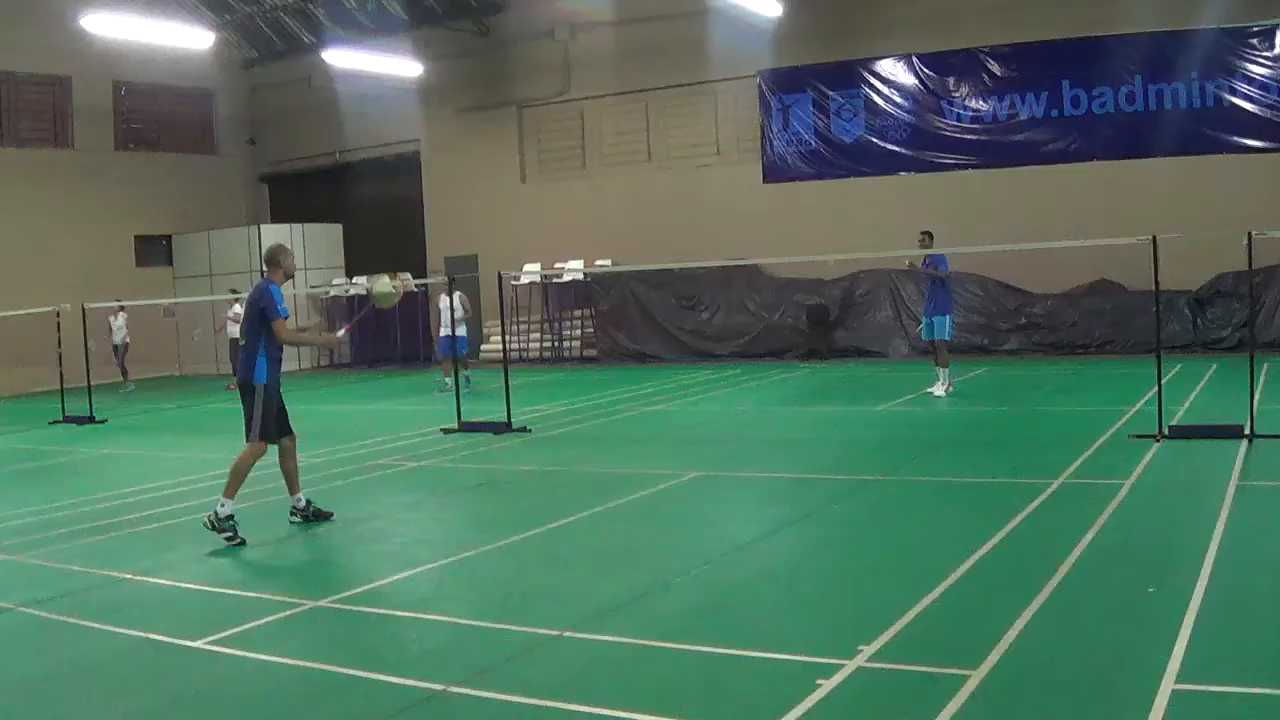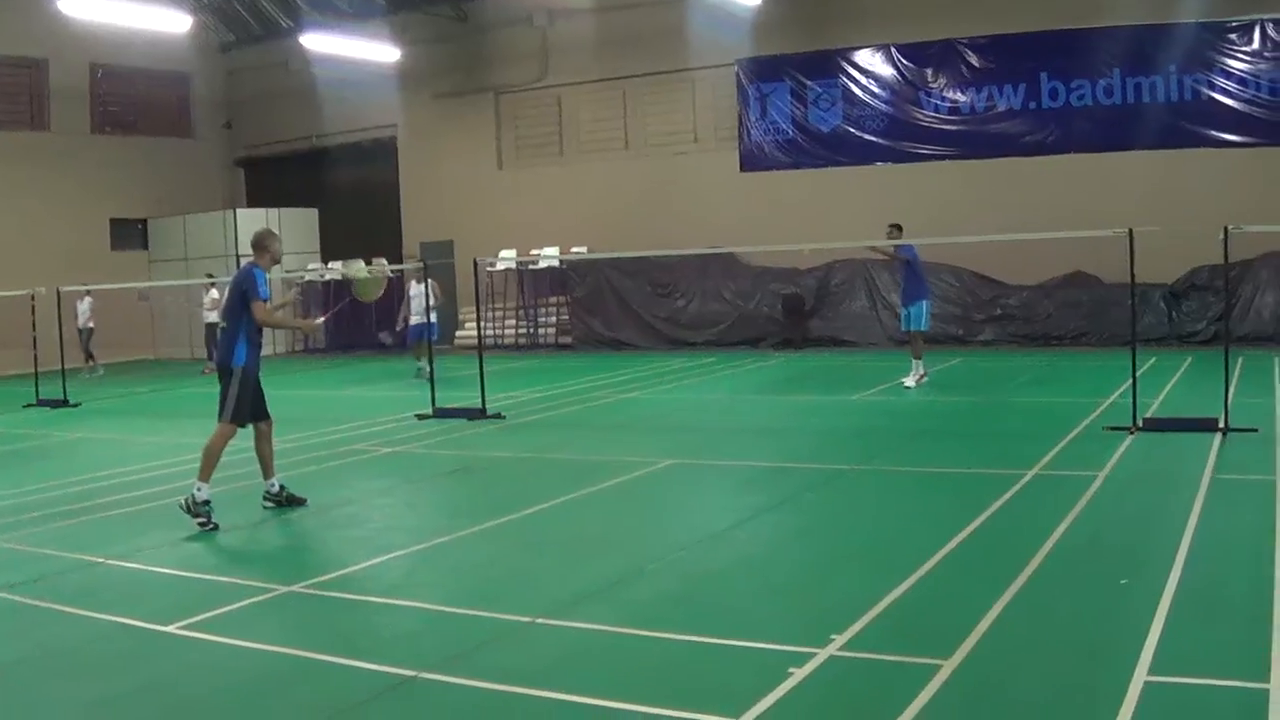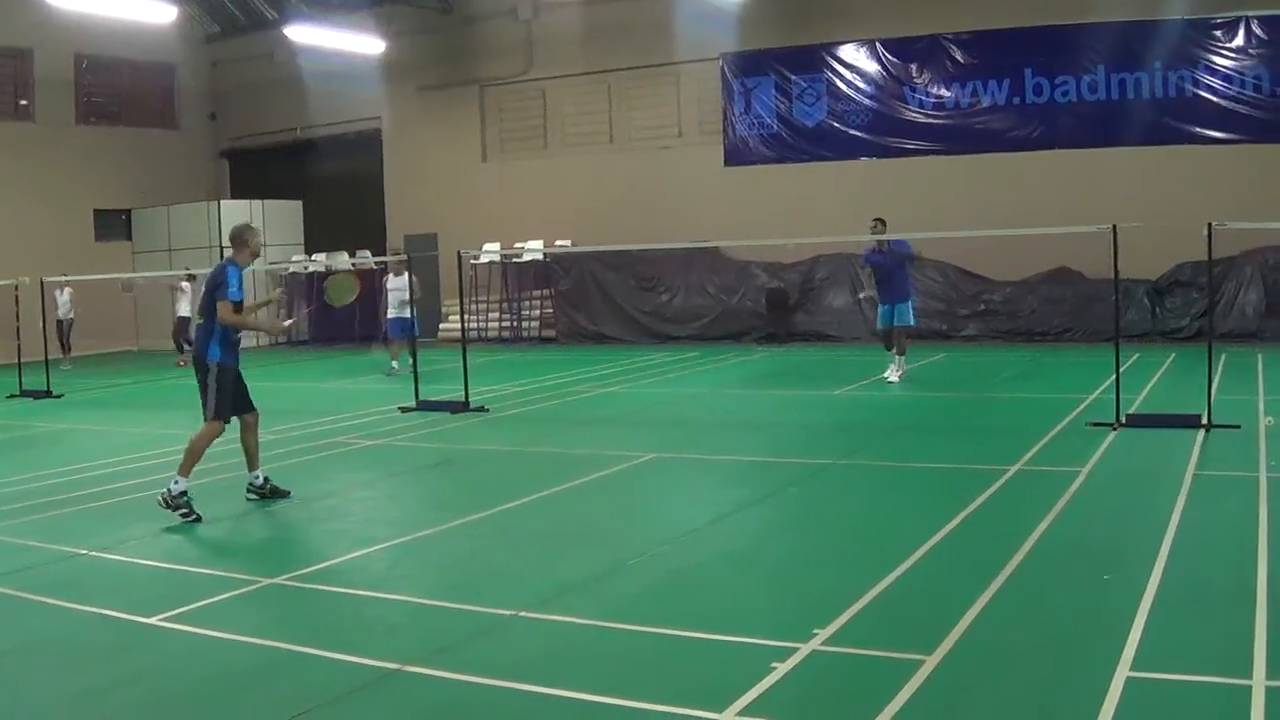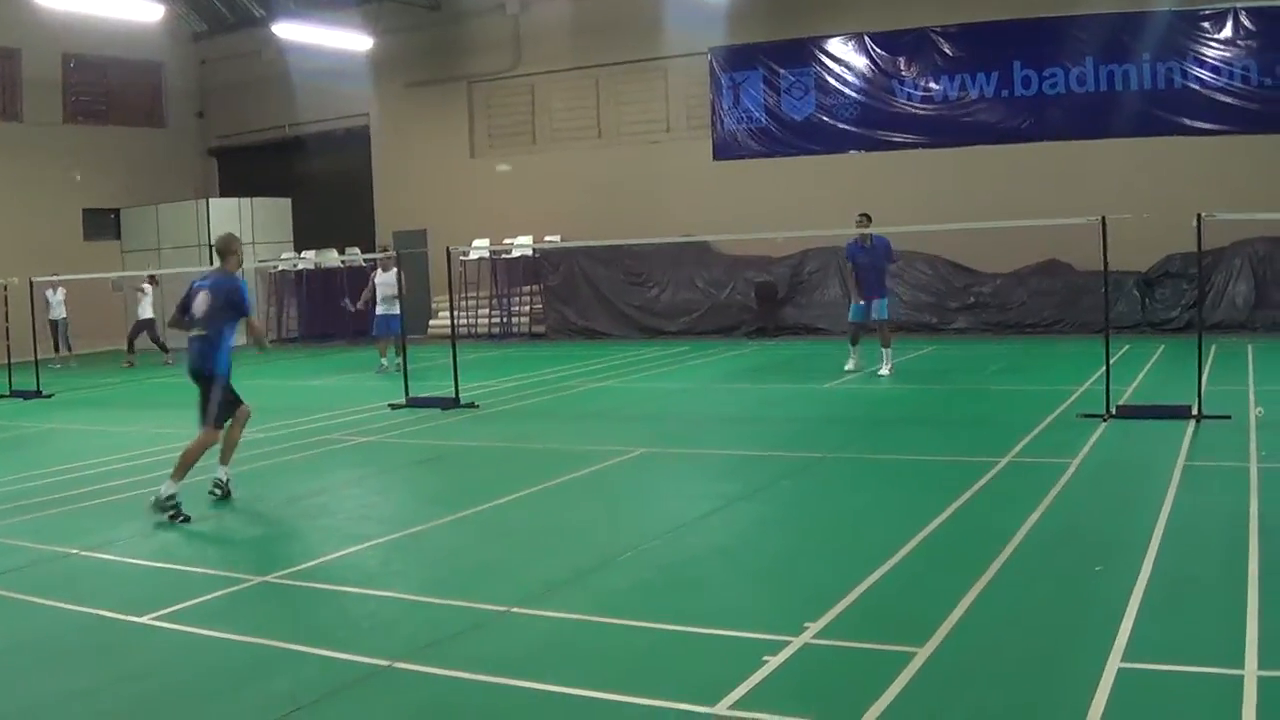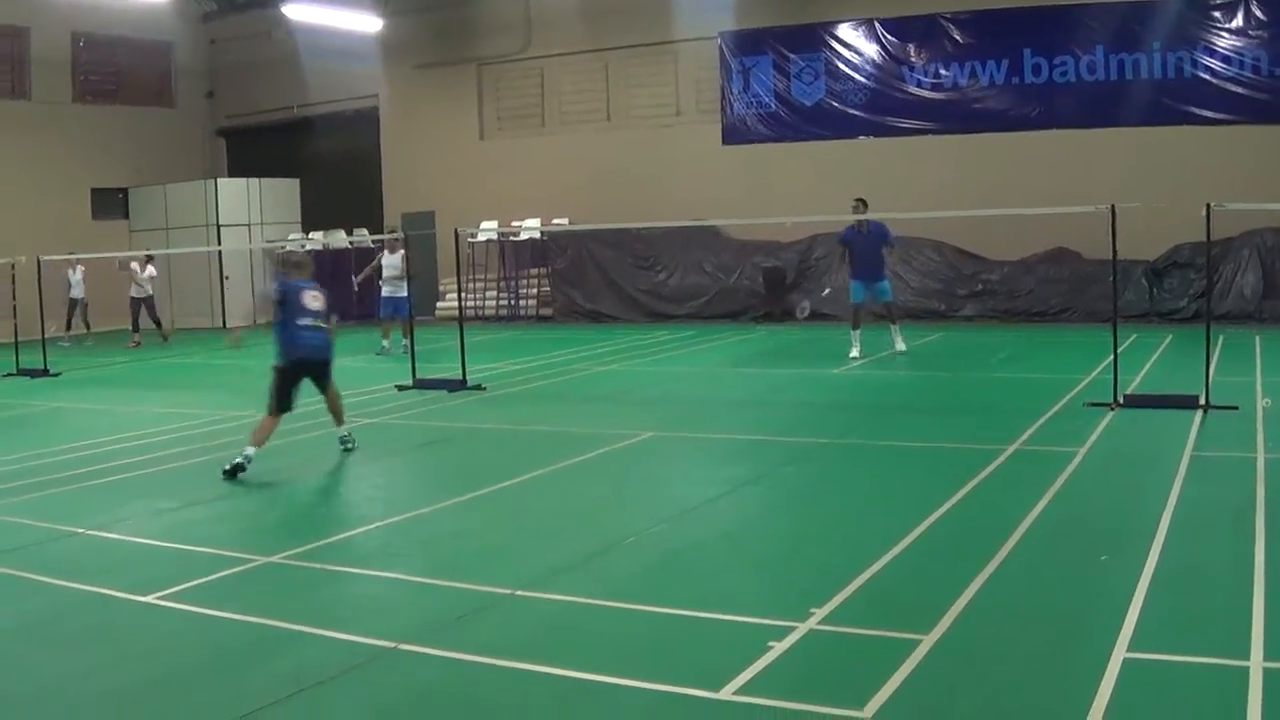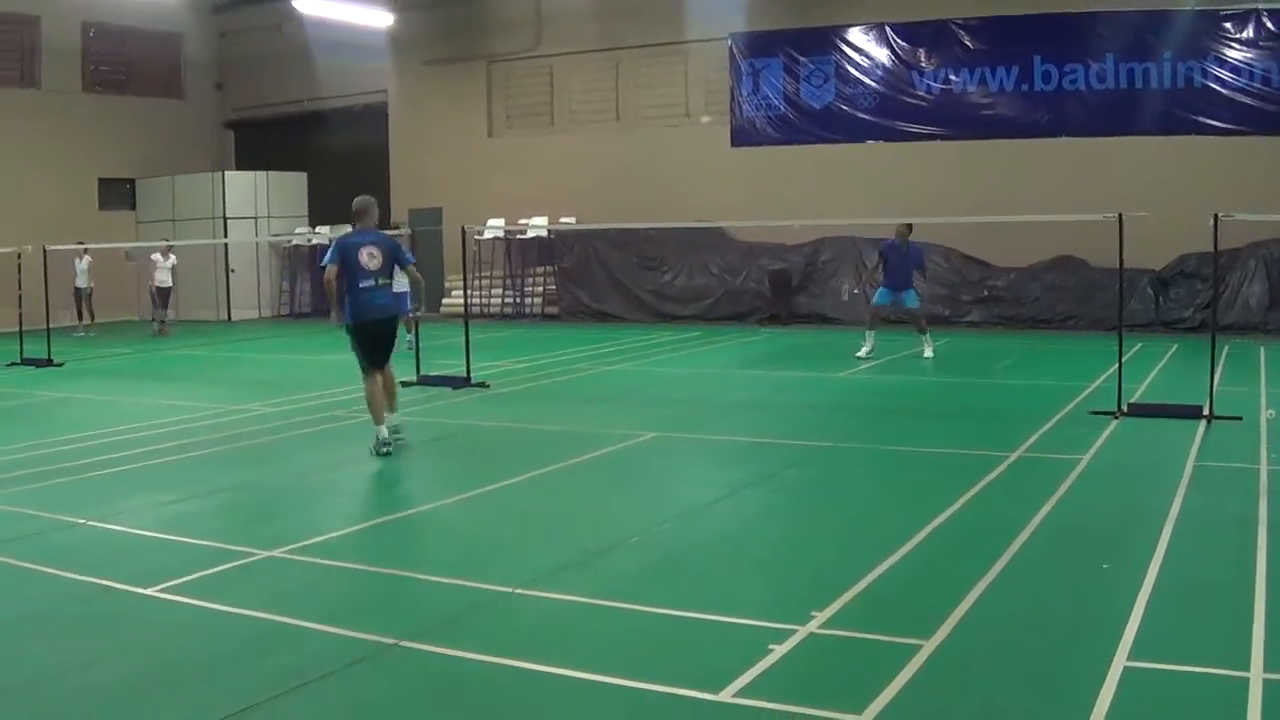
dt=0.5s
person 1, frame 1
left shoulder: (264, 290)
right shoulder: (269, 290)
right elbow: (283, 336)
left wrist: (305, 330)
right wrist: (321, 340)
left hip: (265, 379)
right hip: (258, 379)
left knee: (287, 440)
right knee: (257, 446)
left ankle: (299, 505)
right ankle: (221, 513)
person 1, frame 2
left shoulder: (249, 274)
right shoulder: (254, 274)
right elbow: (261, 317)
left wrist: (282, 304)
right wrist: (300, 324)
left hip: (244, 361)
right hip: (238, 361)
left knee: (263, 424)
right knee: (227, 427)
left ankle: (272, 490)
right ankle: (198, 497)
person 1, frame 3
left shoulder: (233, 272)
right shoulder: (228, 272)
right elbow: (224, 317)
left wrist: (265, 302)
right wrist: (264, 326)
left hip: (226, 359)
right hip: (213, 358)
left knee: (250, 418)
right knee: (214, 426)
left ankle: (257, 482)
right ankle: (174, 491)
person 1, frame 4
left shoulder: (200, 283)
right shoulder: (234, 285)
left elbow: (174, 322)
right elbow: (254, 329)
right wrist: (261, 342)
left hip: (204, 363)
right hip: (213, 366)
left knee: (241, 413)
right knee: (211, 435)
left ankle: (221, 478)
right ankle: (166, 495)
person 1, frame 5
left shoulder: (285, 285)
right shoulder: (321, 292)
left elbow: (270, 297)
left hip: (293, 356)
right hip: (321, 352)
left knee: (274, 413)
right knee: (329, 389)
left ankle: (246, 456)
right ankle: (344, 435)
person 1, frame 6
left shoulder: (342, 243)
right shoulder: (389, 242)
left elbow: (329, 278)
right elbow: (415, 277)
left wrist: (336, 309)
left hip: (359, 316)
right hip: (389, 312)
left knee: (371, 374)
right knee: (383, 367)
left ankle: (382, 436)
right ankle: (393, 424)
